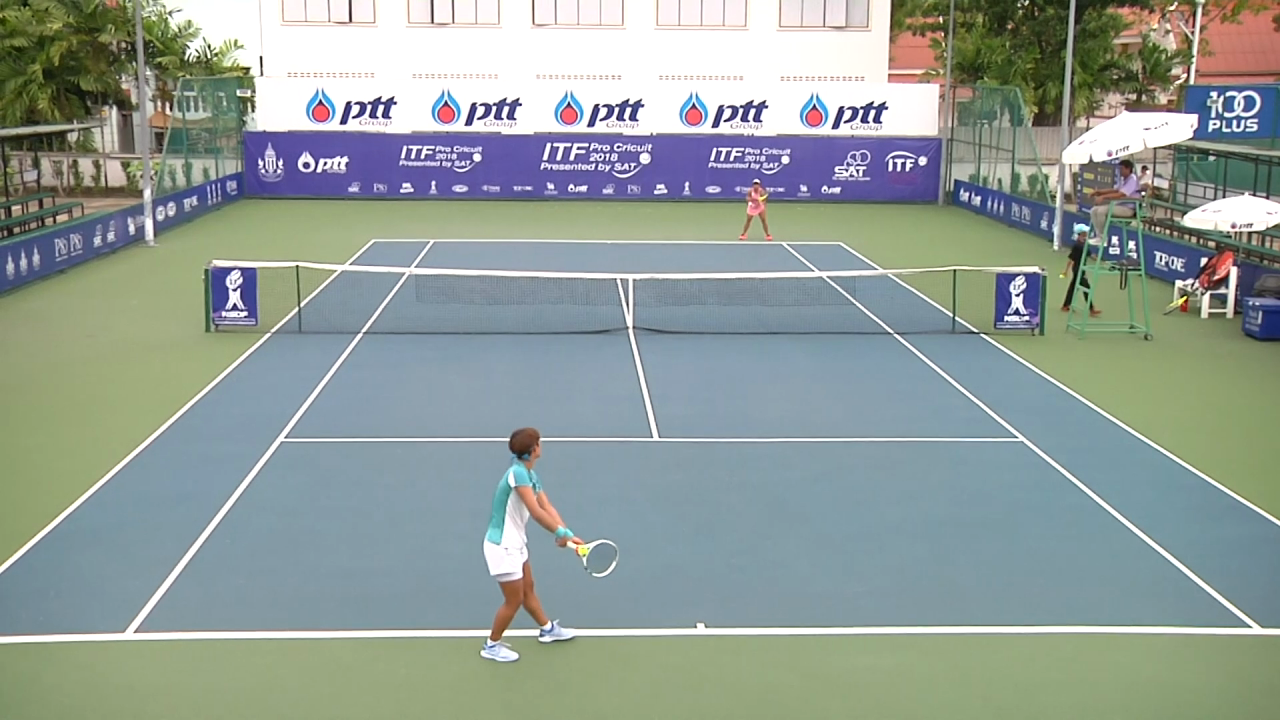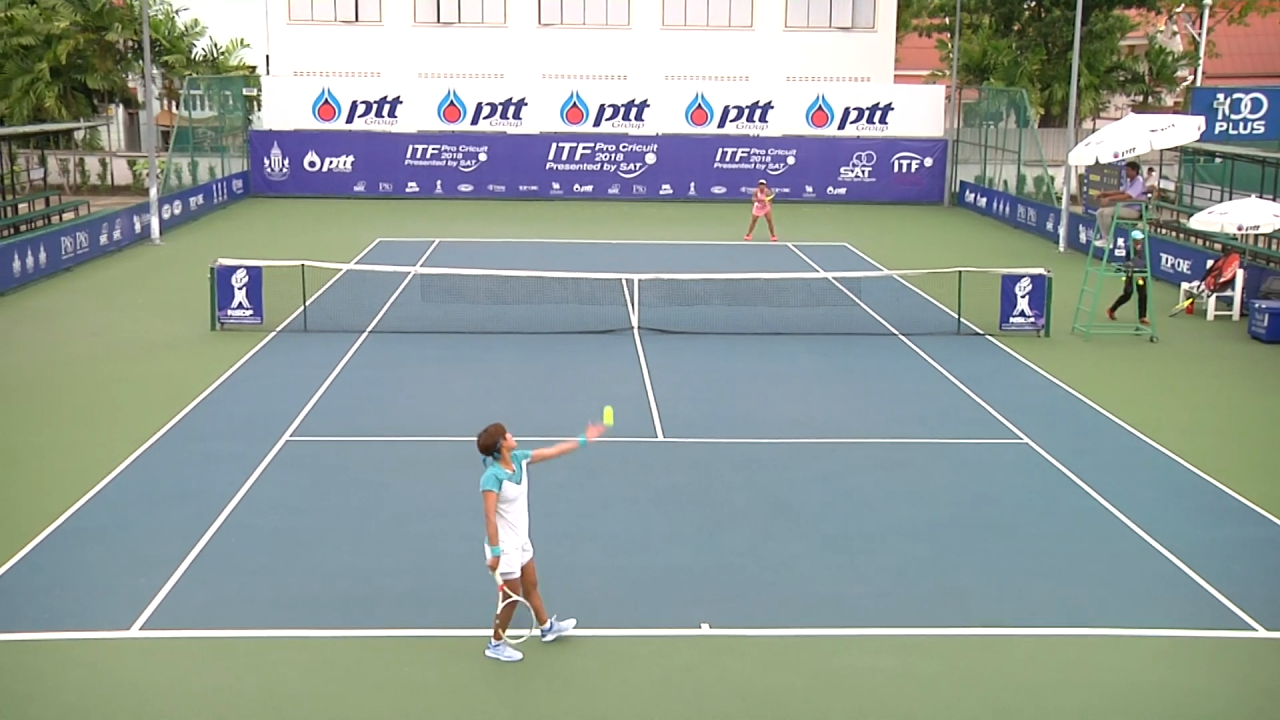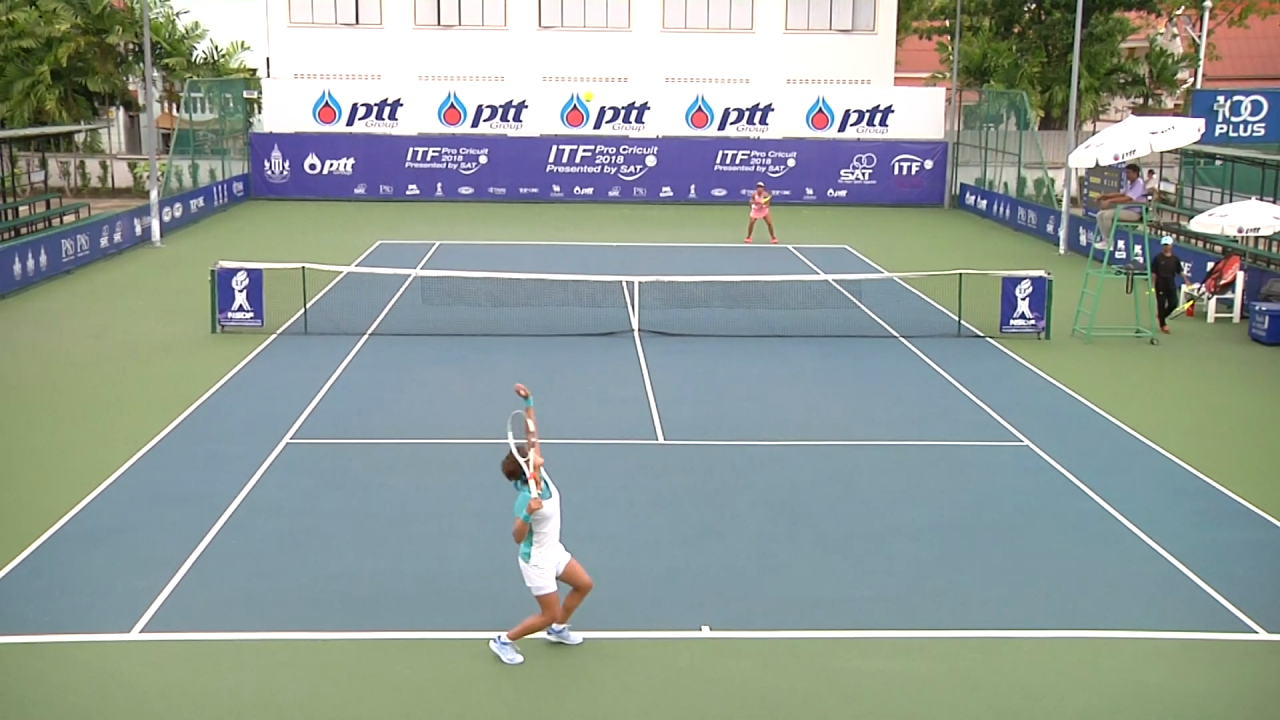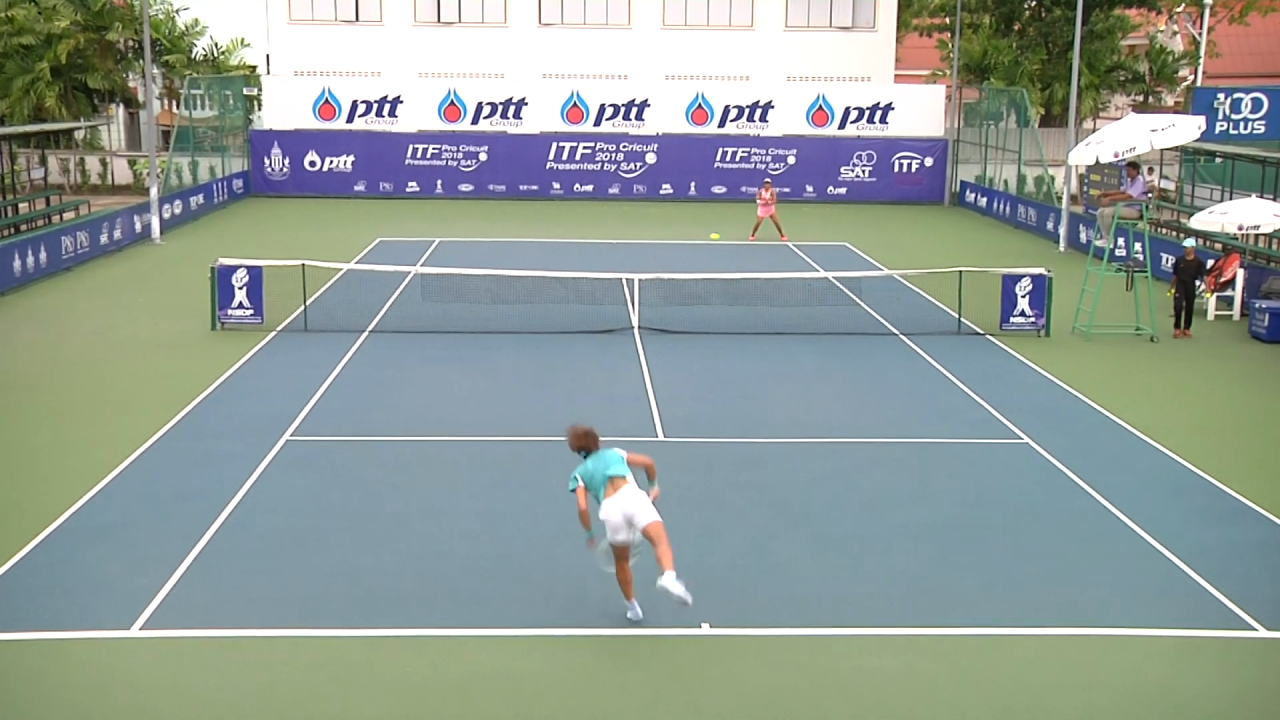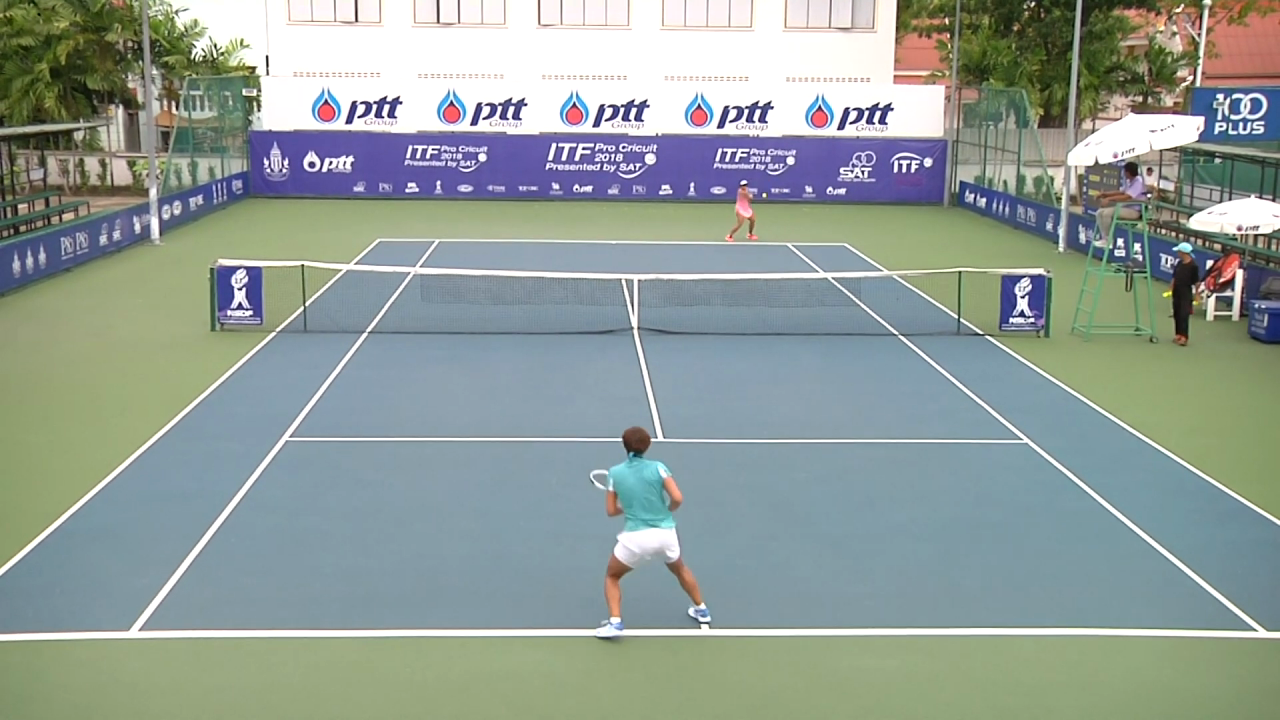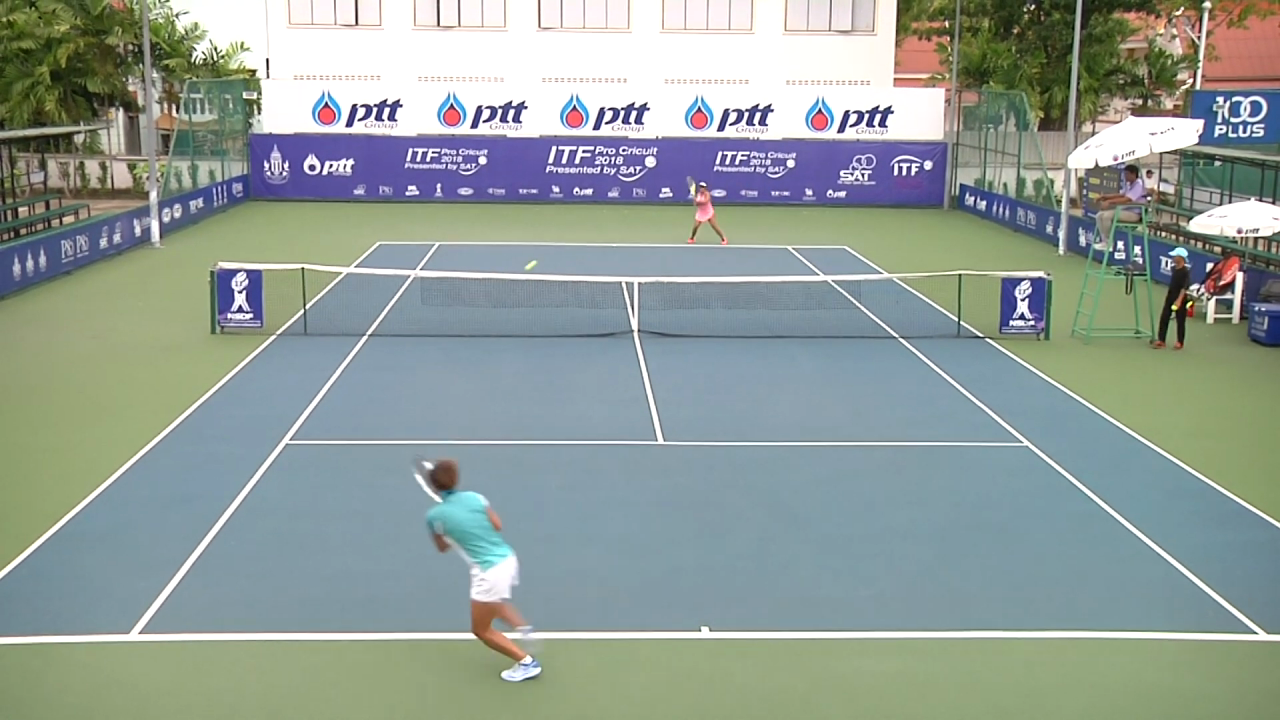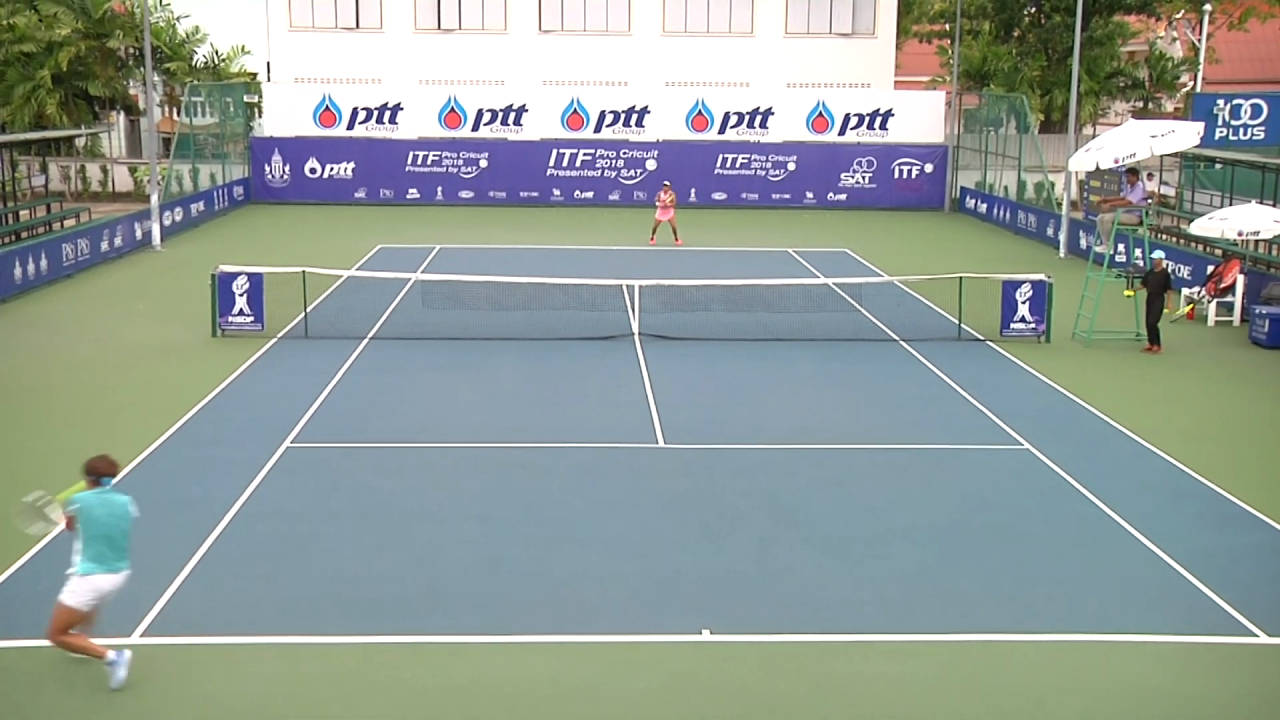
dt=0.7s
person 1, frame 1
left shoulder: (531, 475)
right shoulder: (517, 473)
left elbow: (547, 507)
right elbow: (535, 511)
left wrist: (568, 534)
right wrist: (560, 533)
left hip: (515, 543)
right hip: (502, 546)
left knee: (528, 589)
right knee: (514, 600)
left ankle: (547, 629)
right ankle: (492, 645)
person 1, frame 2
left shoulder: (519, 460)
right shoulder: (492, 477)
left elbow: (551, 452)
right elbow: (491, 517)
left wrist: (583, 440)
right wrist: (496, 552)
left hip: (521, 541)
right hip: (505, 547)
left knee: (531, 587)
right knee: (512, 598)
left ankle: (548, 627)
right ankle: (496, 645)
person 1, frame 3
left shoulder: (540, 474)
right shoulder: (525, 498)
left elbow: (532, 435)
right elbow: (518, 537)
left wrist: (528, 402)
right wrist: (528, 513)
left hip: (554, 552)
right hip: (537, 560)
left knee: (584, 585)
right knee: (548, 614)
left ankle: (557, 629)
right ankle: (504, 641)
person 1, frame 4
left shoulder: (579, 473)
right shoulder: (613, 453)
left elbow: (583, 508)
right elbow: (648, 462)
left wrist: (590, 533)
right wrist: (652, 485)
left hip: (611, 510)
right hip: (634, 498)
left knee: (621, 562)
right knee: (661, 543)
left ankle: (632, 606)
right ankle: (669, 578)
person 1, frame 5
left shoulder: (616, 473)
right shoulder: (657, 468)
left elbow: (611, 510)
right elbow: (677, 498)
left hip: (635, 537)
right hip: (664, 534)
left knee: (611, 577)
right knee: (680, 569)
left ankle: (615, 624)
right ankle: (701, 610)
person 1, frame 6
left shoulder: (435, 515)
right shoulder: (475, 498)
left elbow: (442, 547)
left hip: (491, 571)
right hip: (507, 559)
left knee: (481, 630)
right knee: (493, 602)
left ankle: (527, 663)
right ankle: (522, 628)
person 1, frame 7
left shoulder: (79, 500)
right shoulder: (127, 503)
left elbow: (71, 527)
left hip: (89, 578)
right hip: (118, 575)
left knee: (56, 635)
left ankle: (112, 657)
